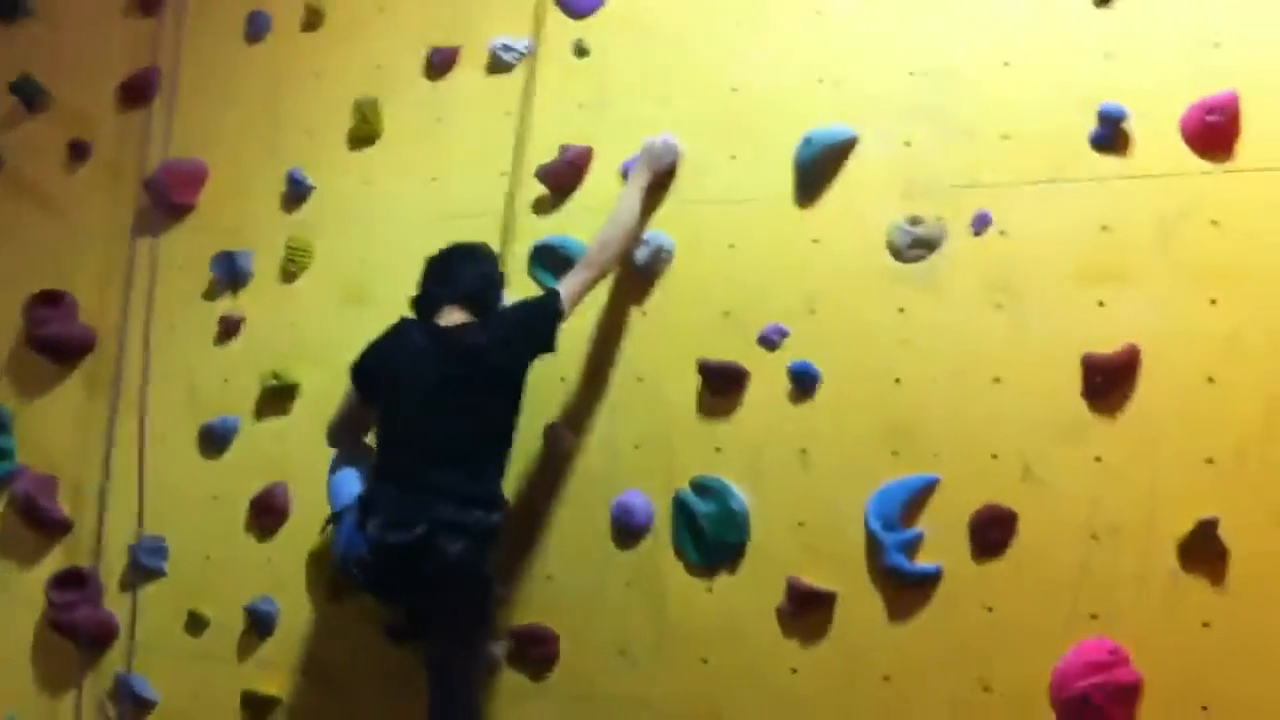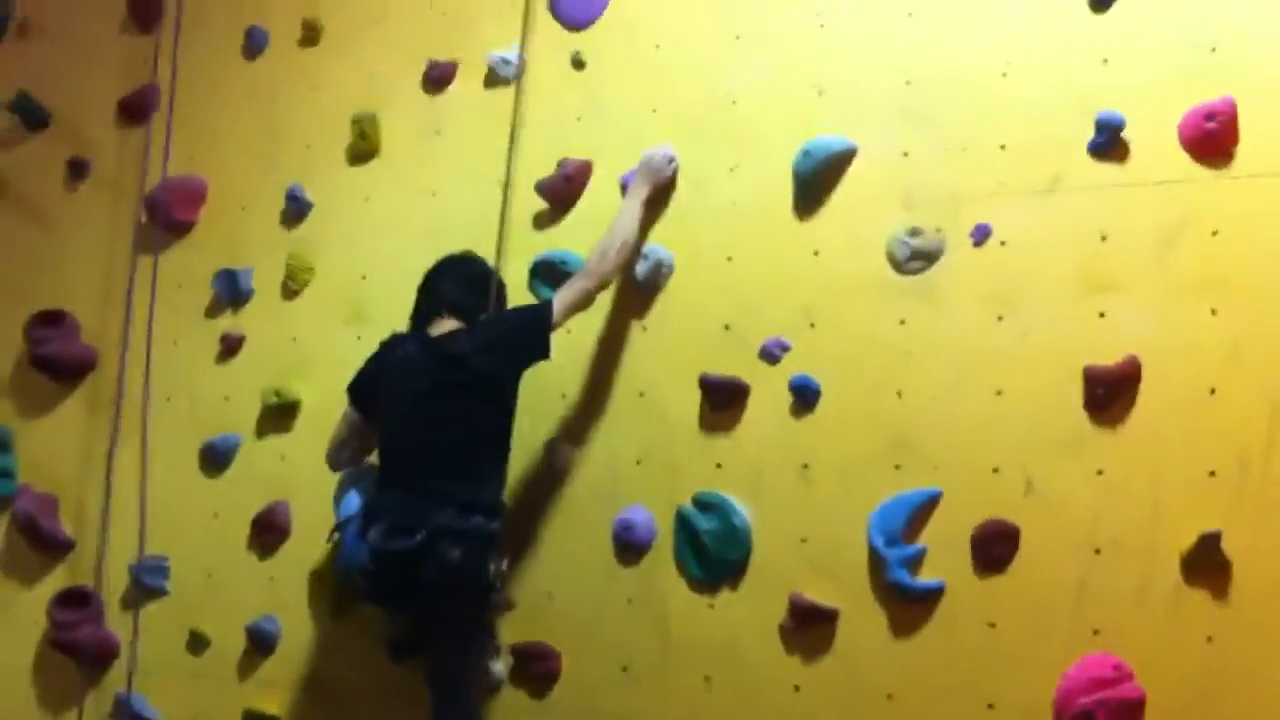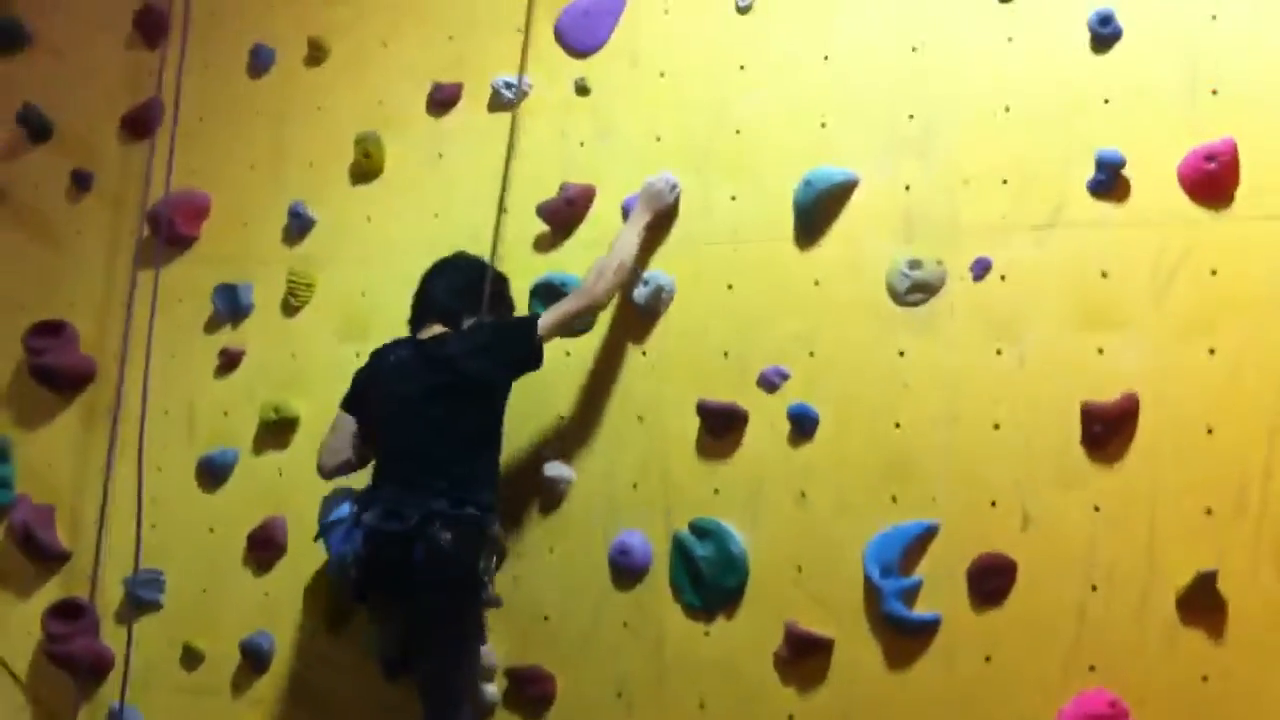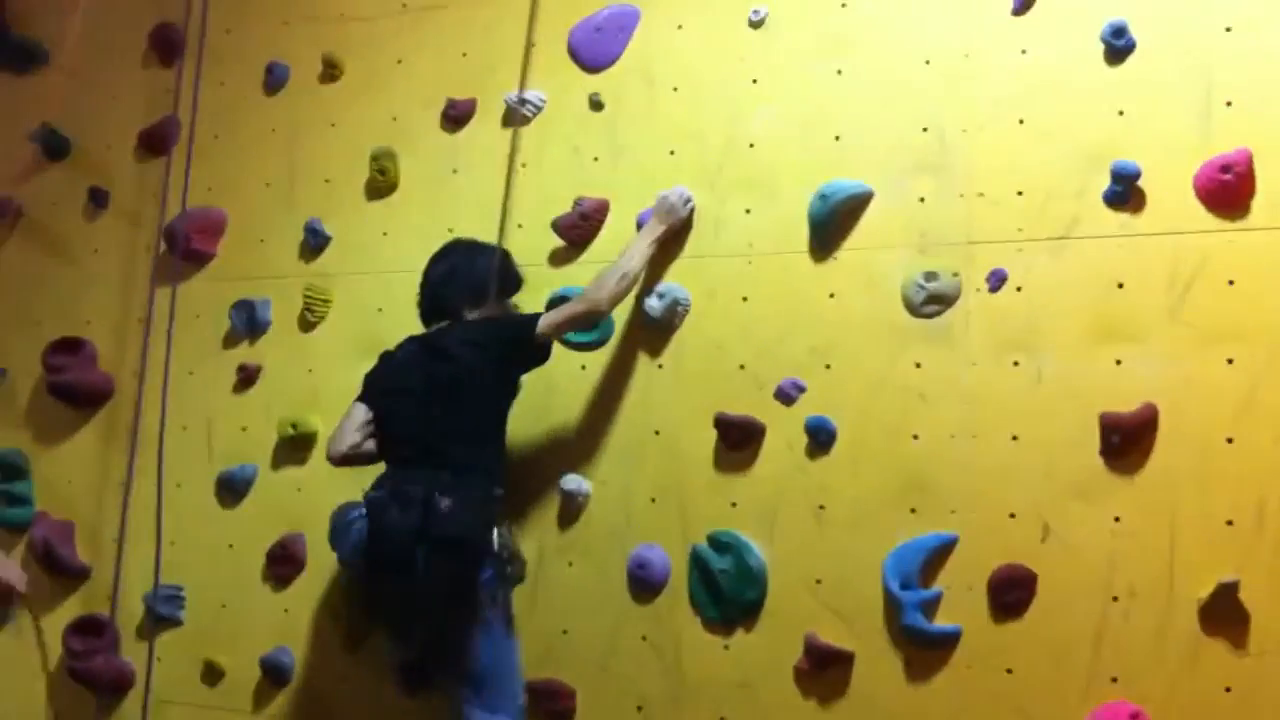
dt=0.2s
person 1, frame 1
left shoulder: (394, 346)
right shoulder: (509, 336)
left elbow: (340, 438)
right elbow: (596, 265)
right wrist: (641, 178)
left hip: (373, 552)
right hip: (459, 562)
left ankle: (410, 608)
person 1, frame 2
left shoulder: (389, 359)
right shoulder: (499, 344)
left elbow: (340, 458)
right elbow: (596, 276)
right wrist: (640, 190)
left hip: (379, 557)
right hip: (459, 565)
left knee: (355, 495)
left ankle: (409, 624)
person 1, frame 3
left shoulder: (383, 365)
right shoulder: (490, 349)
left elbow: (330, 461)
right elbow: (593, 296)
right wrist: (642, 217)
left hip: (375, 553)
right hip: (450, 562)
left knee: (341, 511)
left ankle: (406, 636)
person 1, frame 4
left shoulder: (394, 362)
right shoulder: (494, 341)
left elbow: (340, 448)
right elbow: (596, 302)
right wrist: (654, 229)
left hip: (388, 540)
right hip: (464, 544)
left knee: (347, 522)
left ankle: (420, 648)
